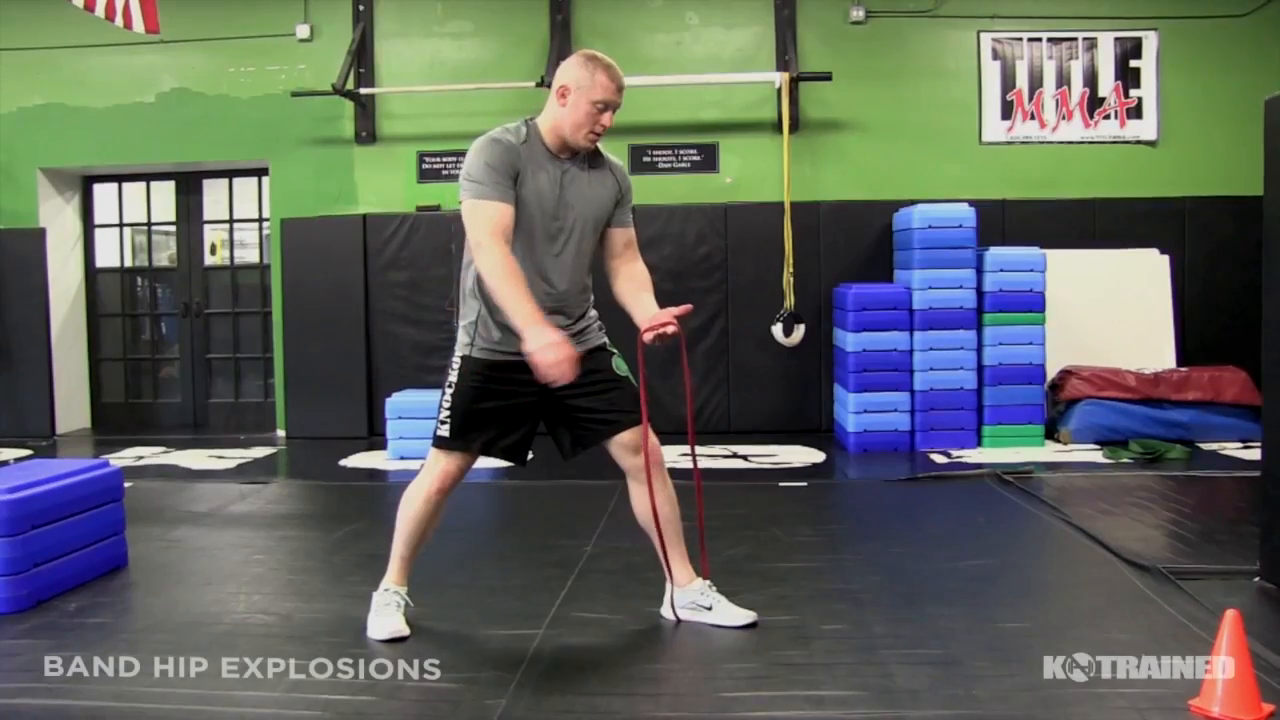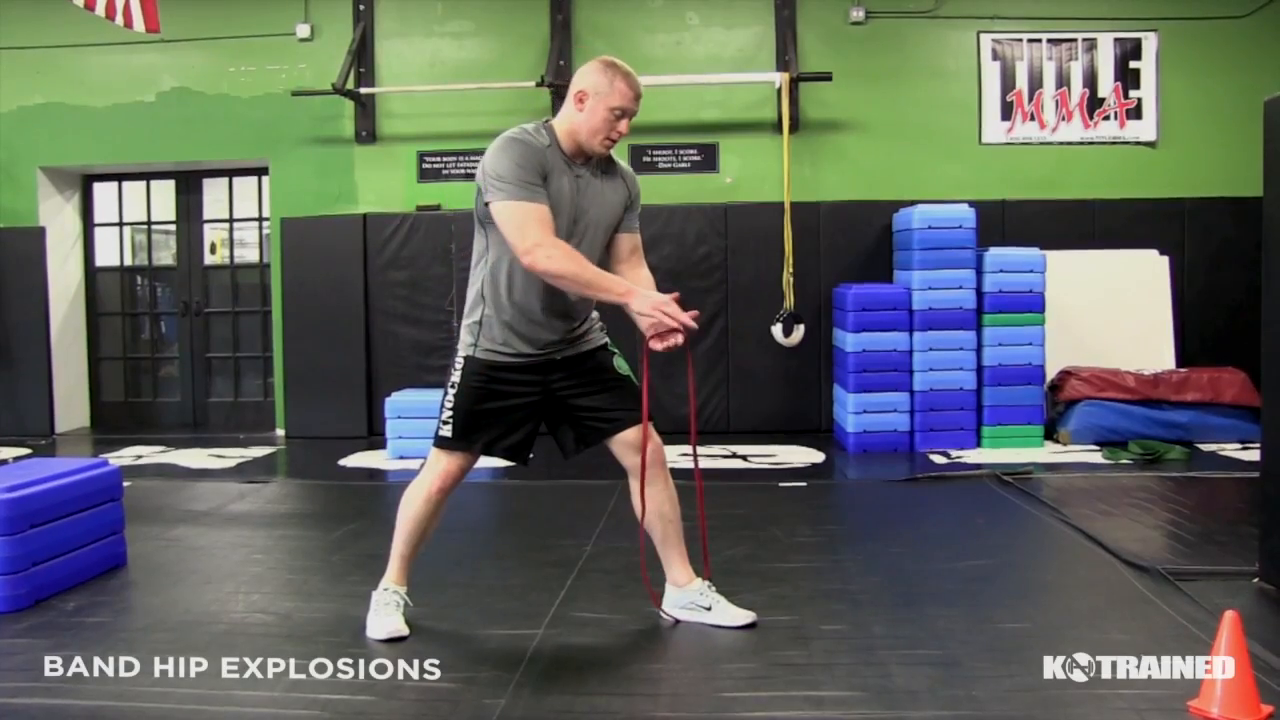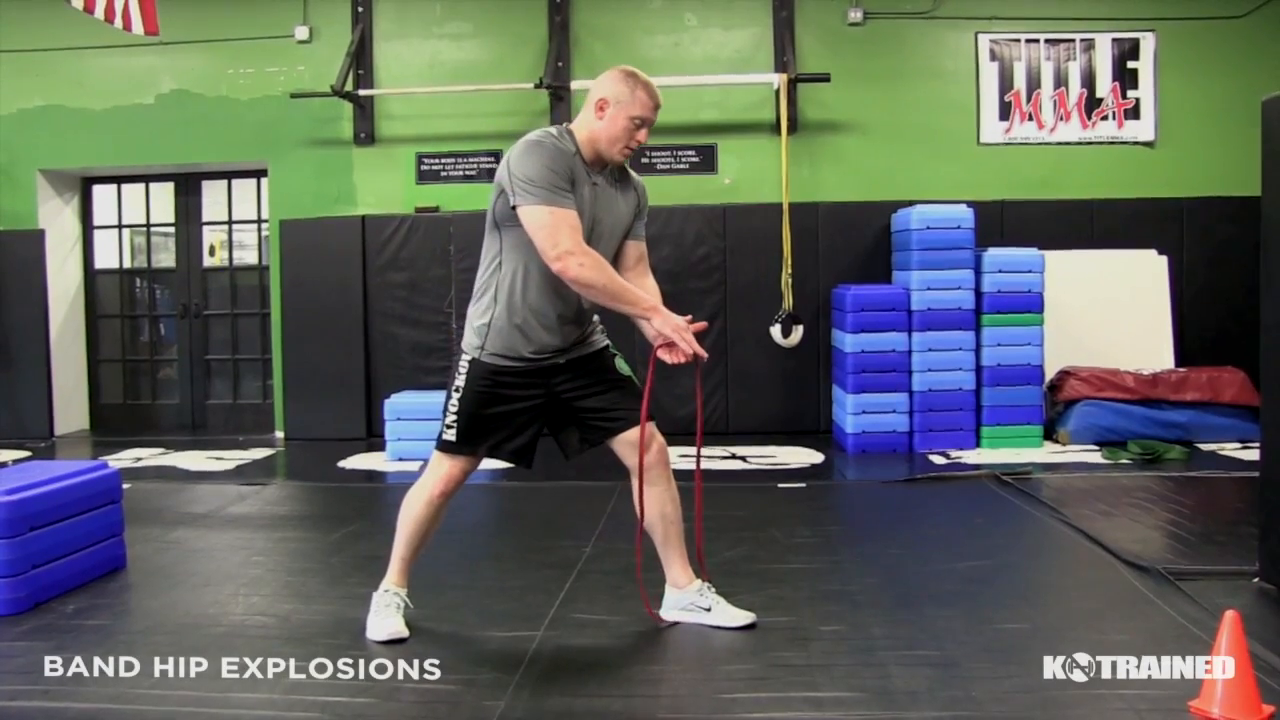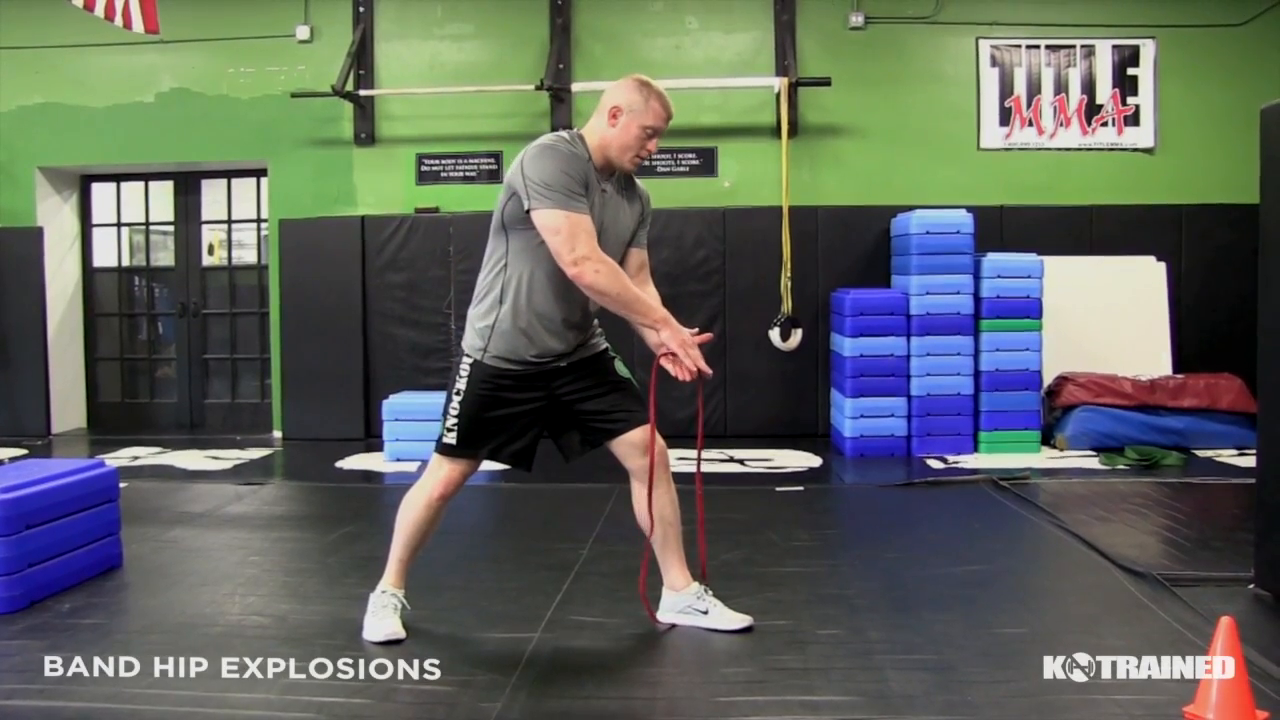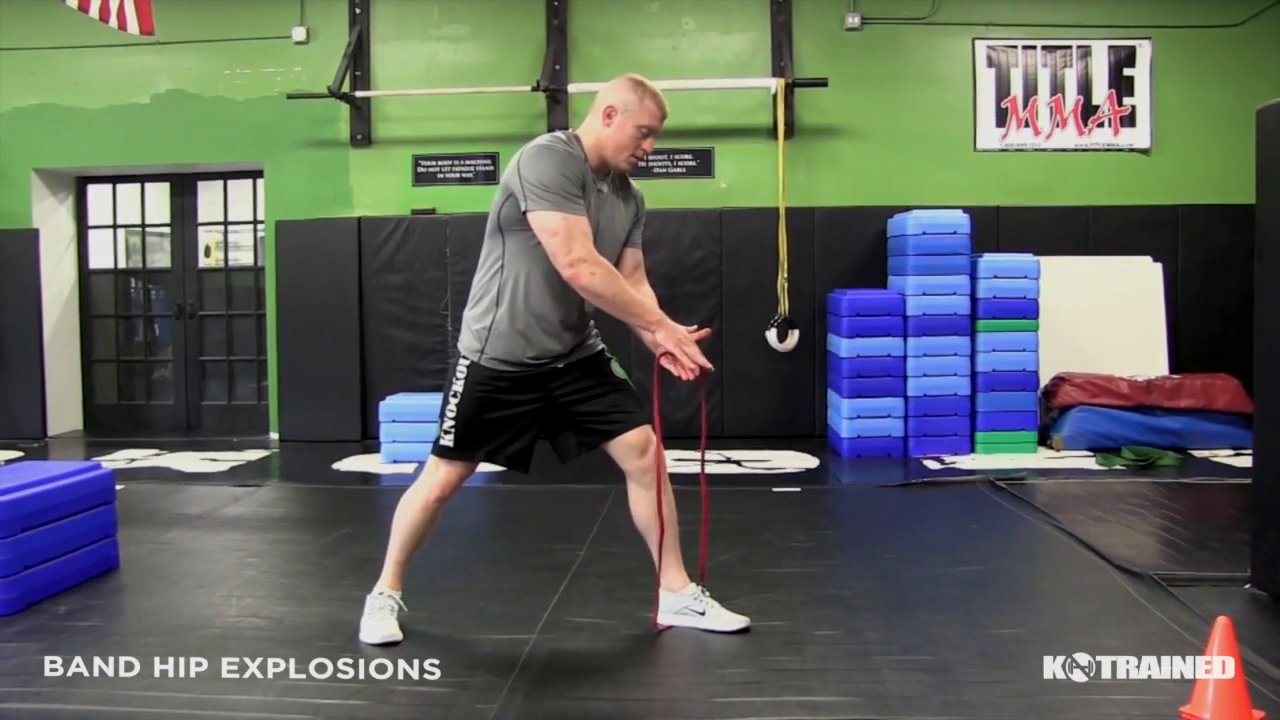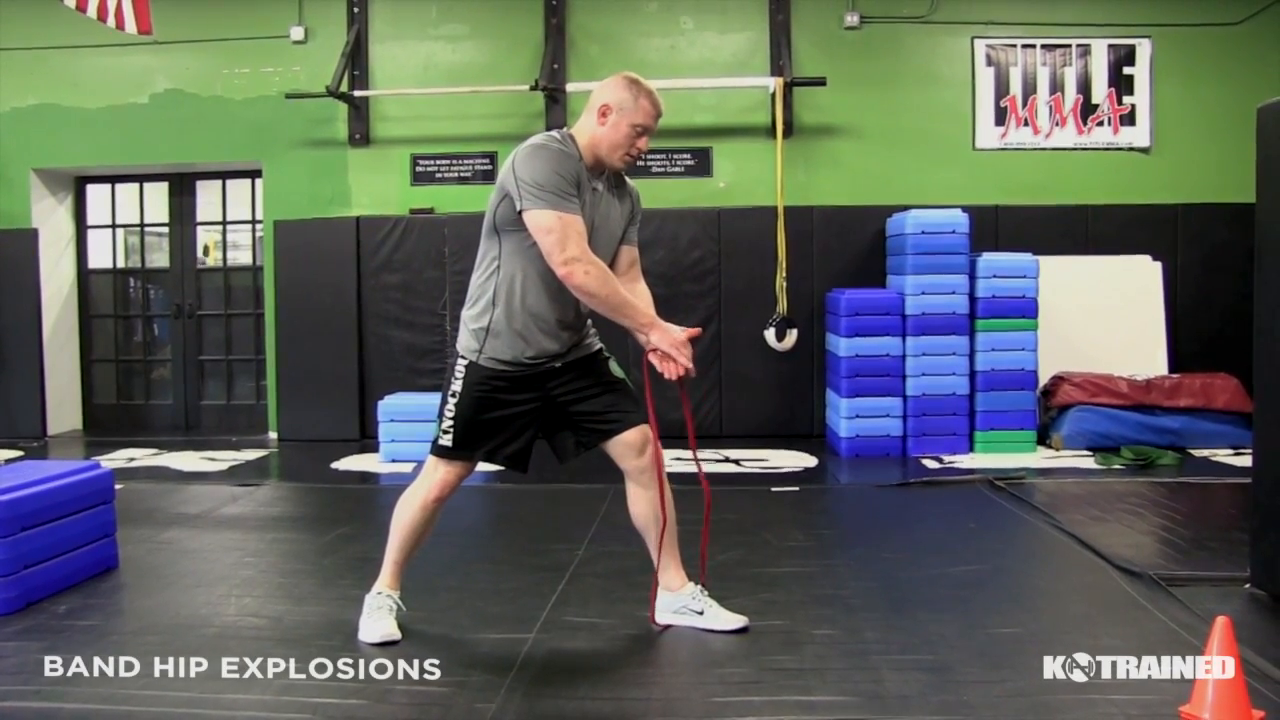
dt=0.4s
person 1, frame 1
left shoulder: (611, 175)
right shoulder: (497, 152)
left elbow: (624, 259)
right elbow: (491, 249)
left wrist: (646, 312)
right wrist: (537, 331)
left hip: (579, 343)
right hip: (497, 349)
left knee: (644, 452)
right knee: (442, 472)
left ankle: (684, 590)
right ankle: (392, 591)
person 1, frame 2
left shoulder: (621, 181)
right shoulder: (515, 153)
left elbow: (629, 263)
right elbow: (536, 251)
left wrist: (650, 317)
right wrist: (631, 297)
left hip: (578, 347)
right hip: (499, 349)
left knee: (647, 452)
right knee: (443, 472)
left ankle: (684, 590)
right ankle: (391, 590)
person 1, frame 3
left shoulder: (630, 189)
right shoulder: (538, 156)
left elbow: (634, 272)
right elbow: (567, 260)
left wrist: (656, 331)
right wrist: (656, 313)
left hip: (579, 349)
right hip: (502, 352)
left knee: (651, 453)
right knee: (446, 475)
left ankle: (683, 591)
right ankle: (391, 592)
person 1, frame 4
left shoulder: (634, 196)
right shoulder: (550, 160)
left elbow: (636, 281)
right elbow: (581, 265)
left wrist: (659, 341)
right wrist: (666, 324)
left hip: (578, 352)
right hip: (503, 354)
left knee: (650, 454)
right knee: (445, 478)
left ankle: (680, 594)
right ankle: (388, 594)
person 1, frame 5
left shoulder: (628, 196)
right shoulder: (547, 161)
left elbow: (631, 281)
right elbow: (578, 267)
left wrist: (657, 340)
right wrist: (662, 325)
left hip: (574, 354)
right hip: (500, 356)
left knee: (645, 453)
right knee: (442, 480)
left ankle: (677, 595)
right ankle: (385, 595)
person 1, frame 6
left shoulder: (623, 194)
right shoulder: (542, 160)
left elbow: (627, 280)
right elbow: (572, 266)
left wrist: (651, 339)
right wrist: (654, 327)
left hip: (572, 353)
right hip: (498, 356)
left knee: (643, 451)
right knee: (441, 479)
left ankle: (675, 594)
right ankle: (384, 594)
